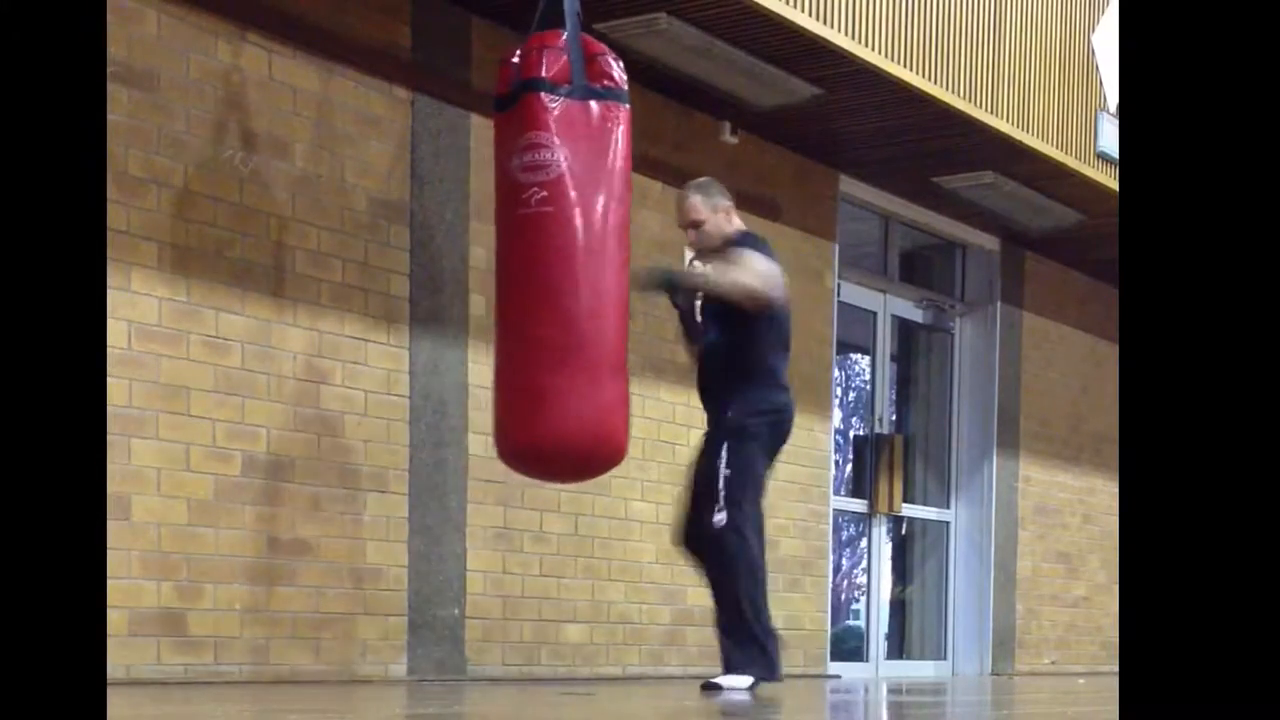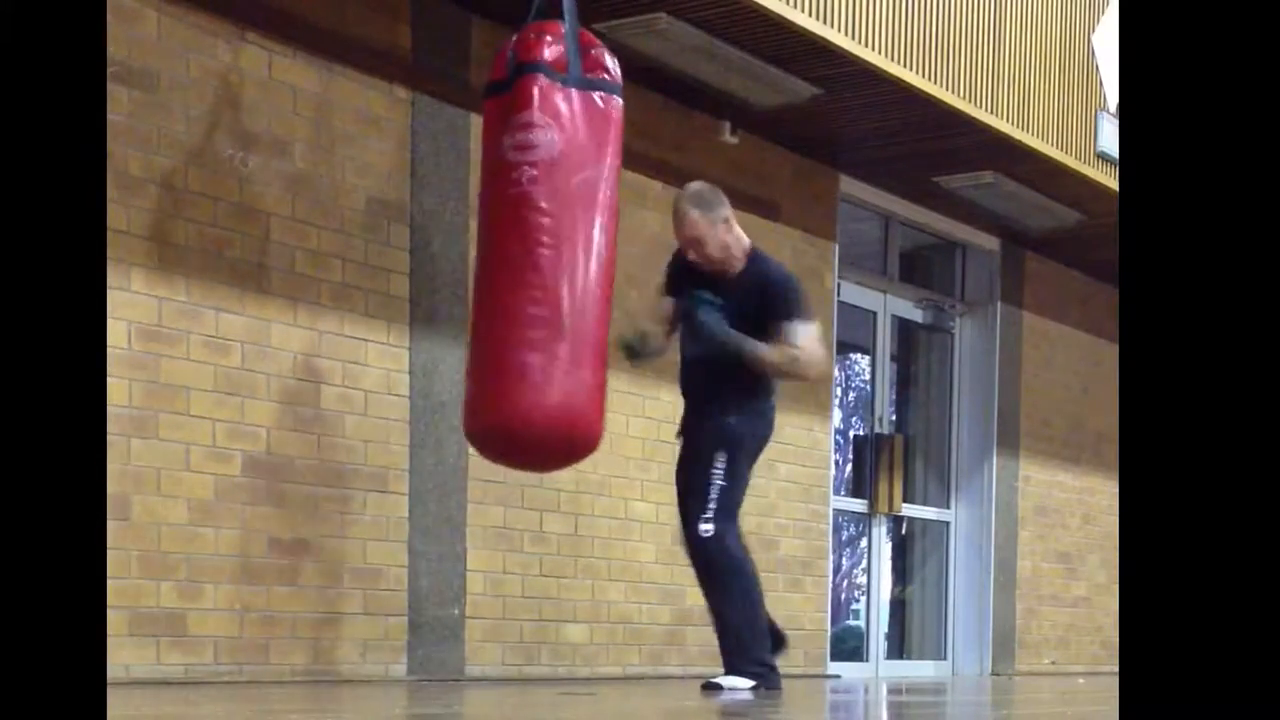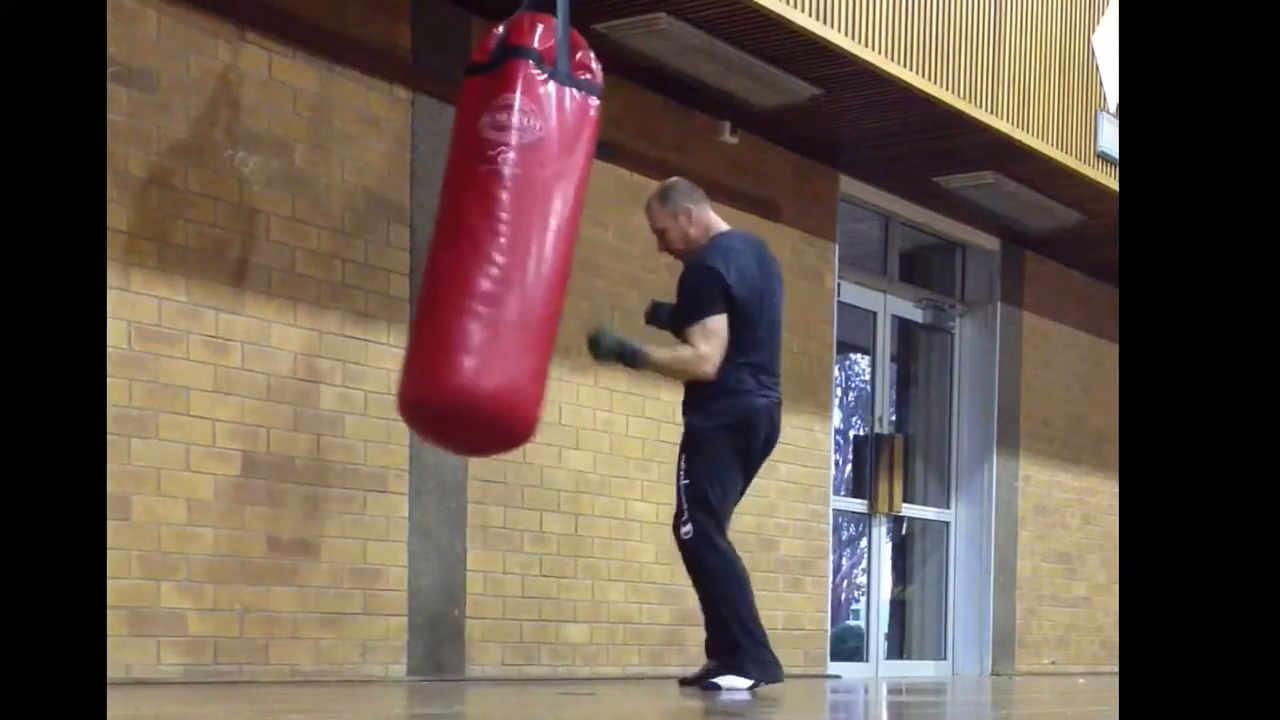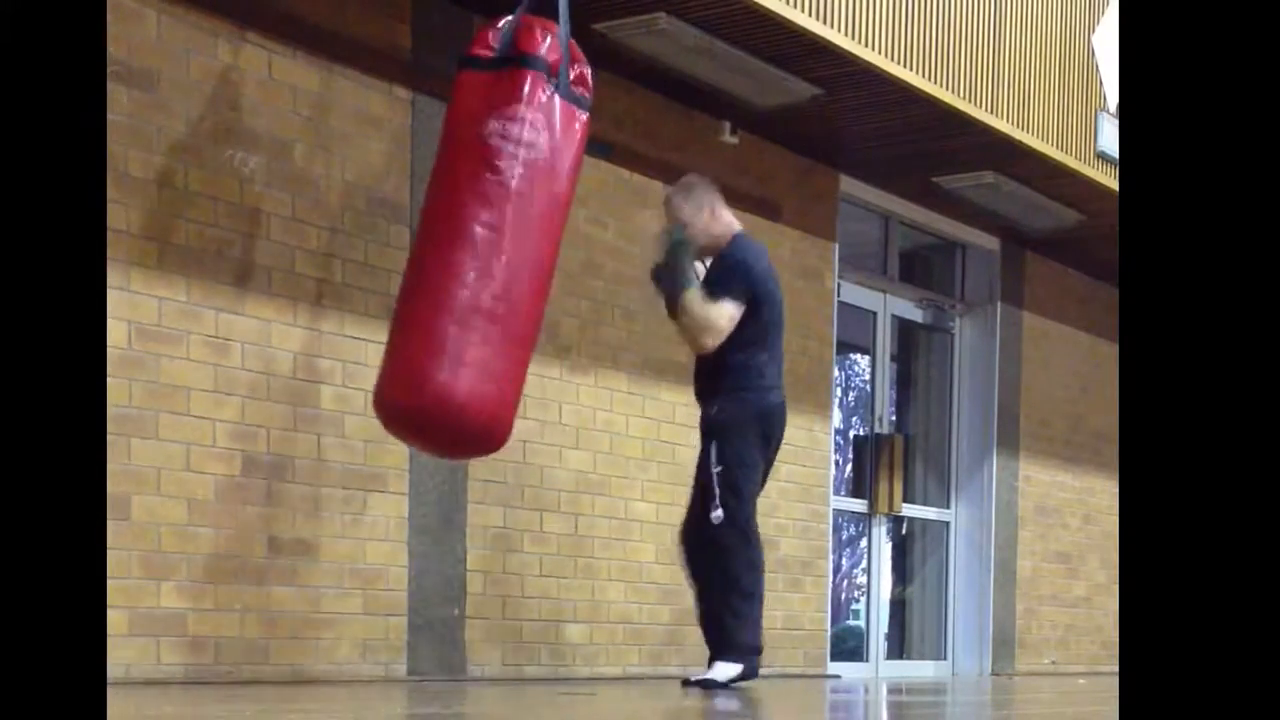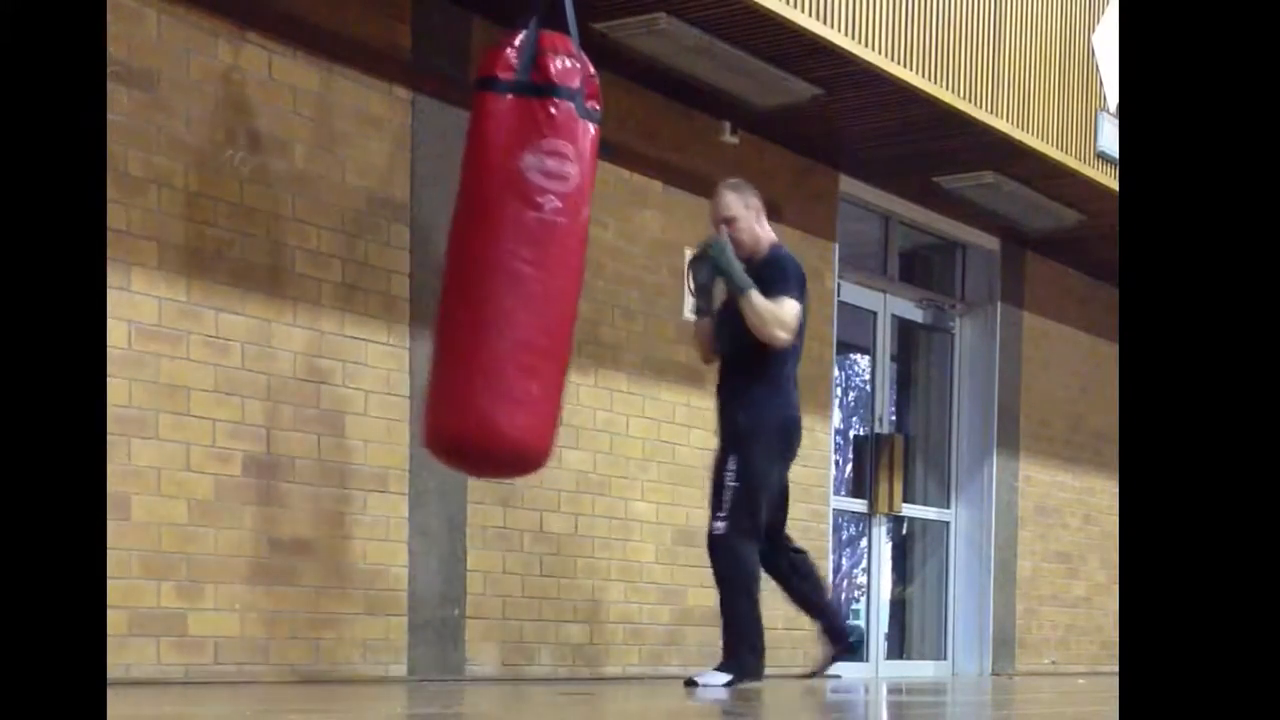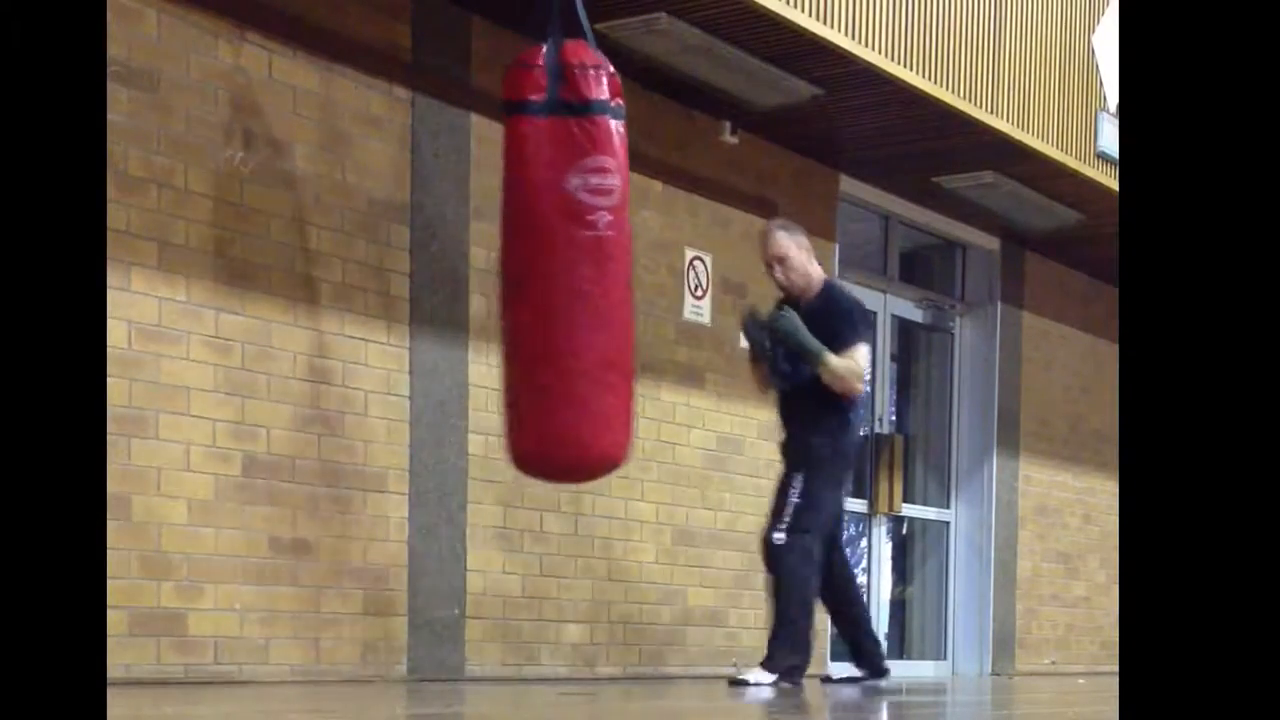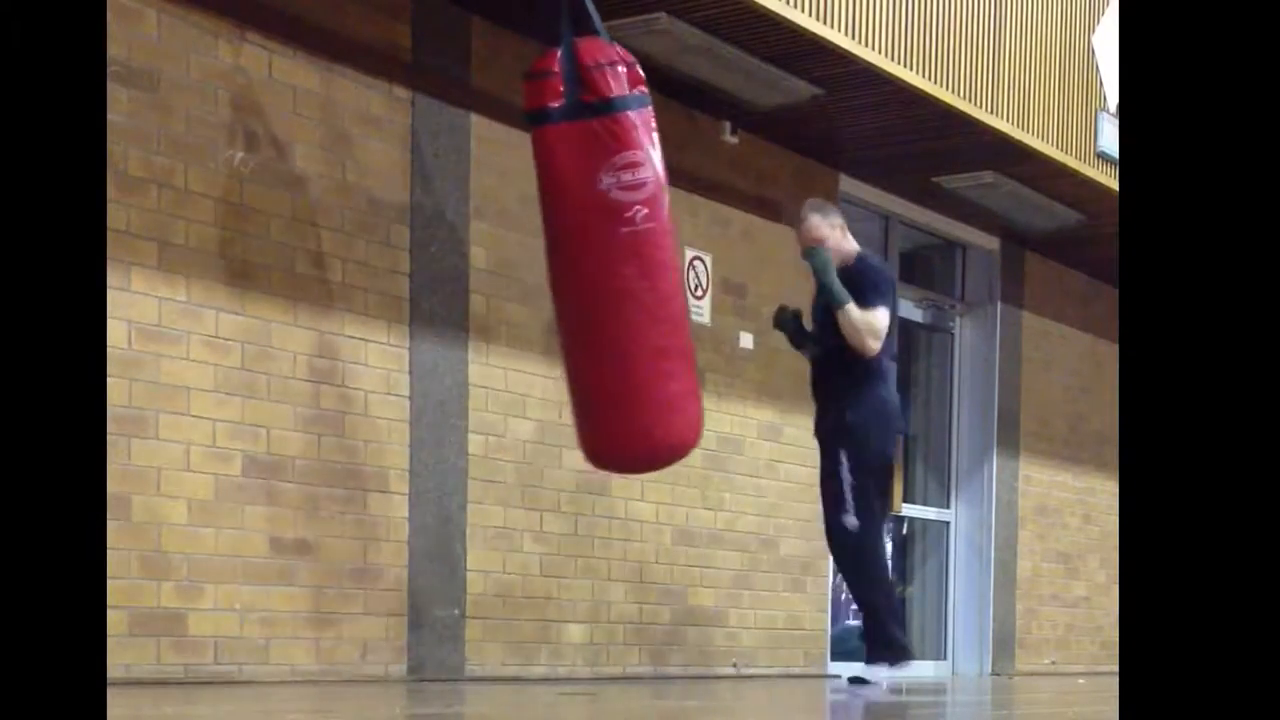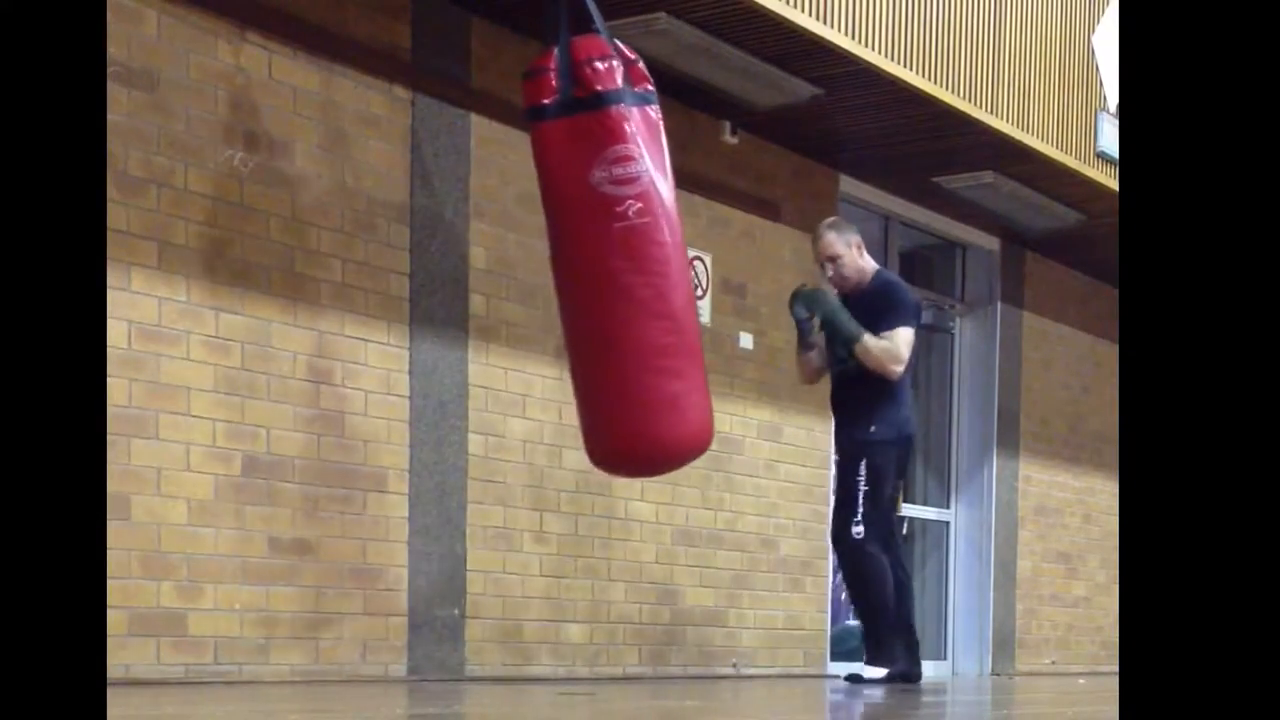
dt=0.3s
person 1, frame 1
left shoulder: (748, 253)
right shoulder: (716, 272)
left elbow: (749, 282)
right elbow: (707, 351)
left wrist: (679, 276)
right wrist: (684, 307)
left hip: (750, 414)
right hip: (734, 417)
left knee: (724, 528)
right knee: (704, 532)
left ankle: (749, 660)
right ankle: (757, 651)
person 1, frame 2
left shoulder: (772, 281)
right shoulder: (685, 264)
left elbow: (811, 363)
right elbow: (662, 326)
left wrist: (738, 345)
right wrist: (641, 342)
left hip: (736, 422)
right hip: (701, 421)
left knee: (710, 535)
right knee: (709, 536)
left ankle: (752, 664)
right ankle: (763, 640)
person 1, frame 3
left shoulder: (706, 267)
right shoulder: (755, 250)
left elbow: (704, 362)
left wrist: (630, 353)
right wrist: (677, 318)
left hip: (721, 417)
right hip: (759, 412)
left knee: (700, 535)
right knee: (698, 532)
left ankle: (754, 662)
right ankle: (727, 654)
person 1, frame 4
left shoulder: (734, 261)
right shoulder: (737, 259)
left elbow: (709, 337)
right elbow: (706, 337)
left wrist: (685, 269)
right wrist: (674, 297)
left hip: (737, 412)
right hip: (751, 411)
left knee: (726, 527)
right knee: (702, 531)
left ankle: (738, 651)
right ankle: (731, 652)
person 1, frame 5
left shoulder: (781, 269)
right shoulder: (744, 274)
left elbow: (779, 332)
right elbow: (709, 352)
left wrist: (736, 278)
right wrist: (704, 297)
left hip: (761, 421)
right hip: (750, 419)
left knee: (730, 536)
right knee: (769, 540)
left ankle: (740, 660)
right ankle: (838, 638)
person 1, frame 6
left shoulder: (843, 307)
right shoulder: (785, 310)
left elbow: (855, 382)
right elbow: (768, 383)
left wrist: (806, 346)
right wrist: (759, 350)
left hip: (826, 446)
right hip: (804, 444)
left knee: (786, 545)
right knee: (823, 552)
left ankle: (785, 660)
right ankle: (869, 657)
person 1, frame 7
left shoulder: (871, 275)
right shoulder: (828, 282)
left elbow: (870, 342)
left wrist: (832, 286)
right wrist: (798, 336)
left hip: (863, 417)
right hip: (843, 418)
left knee: (853, 529)
right knee: (860, 529)
left ankle: (888, 644)
right ankle: (885, 643)
person 1, frame 8
left shoulder: (892, 293)
right shoulder: (840, 304)
left elbow: (893, 363)
right elbow: (808, 373)
left wrist: (842, 321)
right wrist: (804, 324)
left hip: (880, 431)
right hip: (855, 432)
left knee: (857, 539)
right knee: (879, 544)
left ankle: (885, 653)
right ankle: (903, 659)
